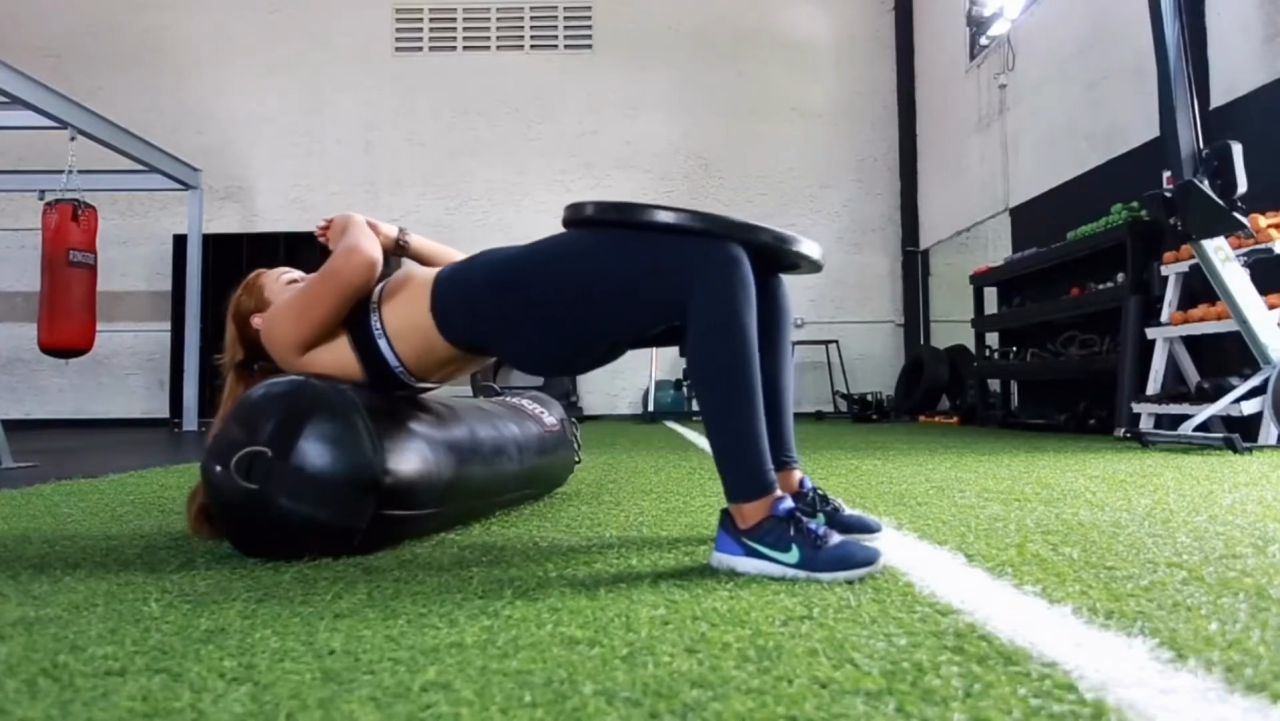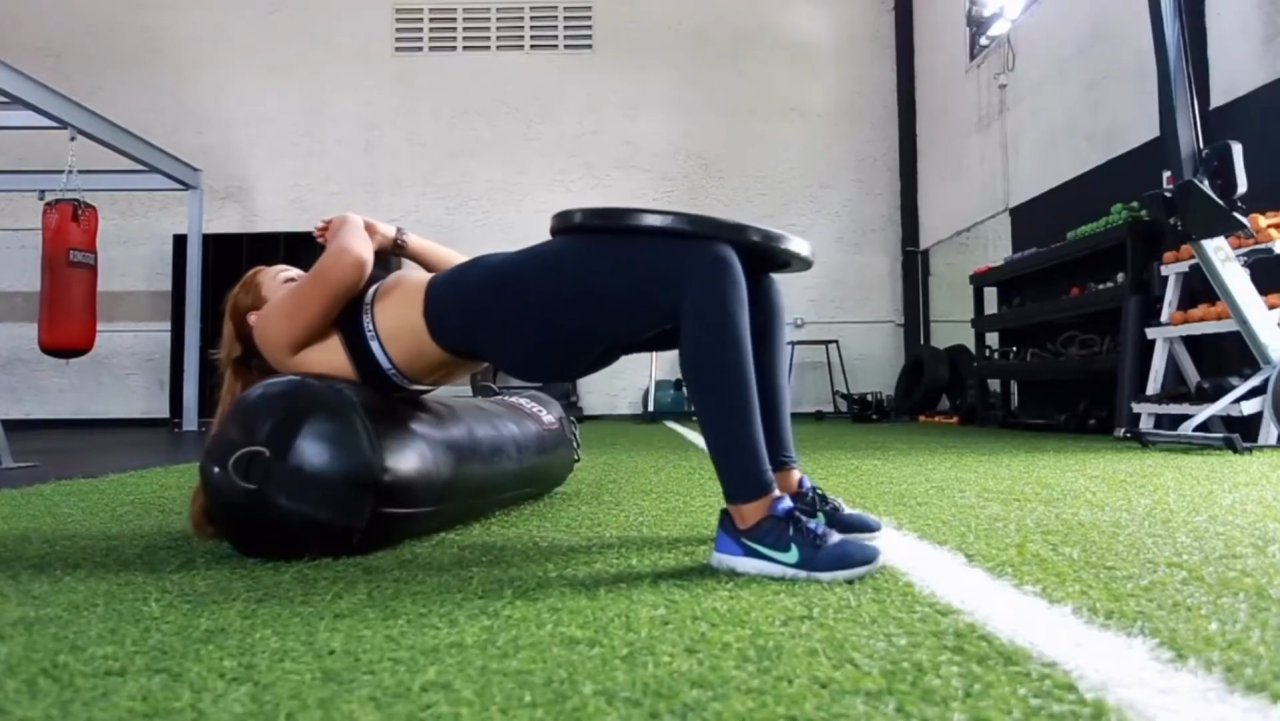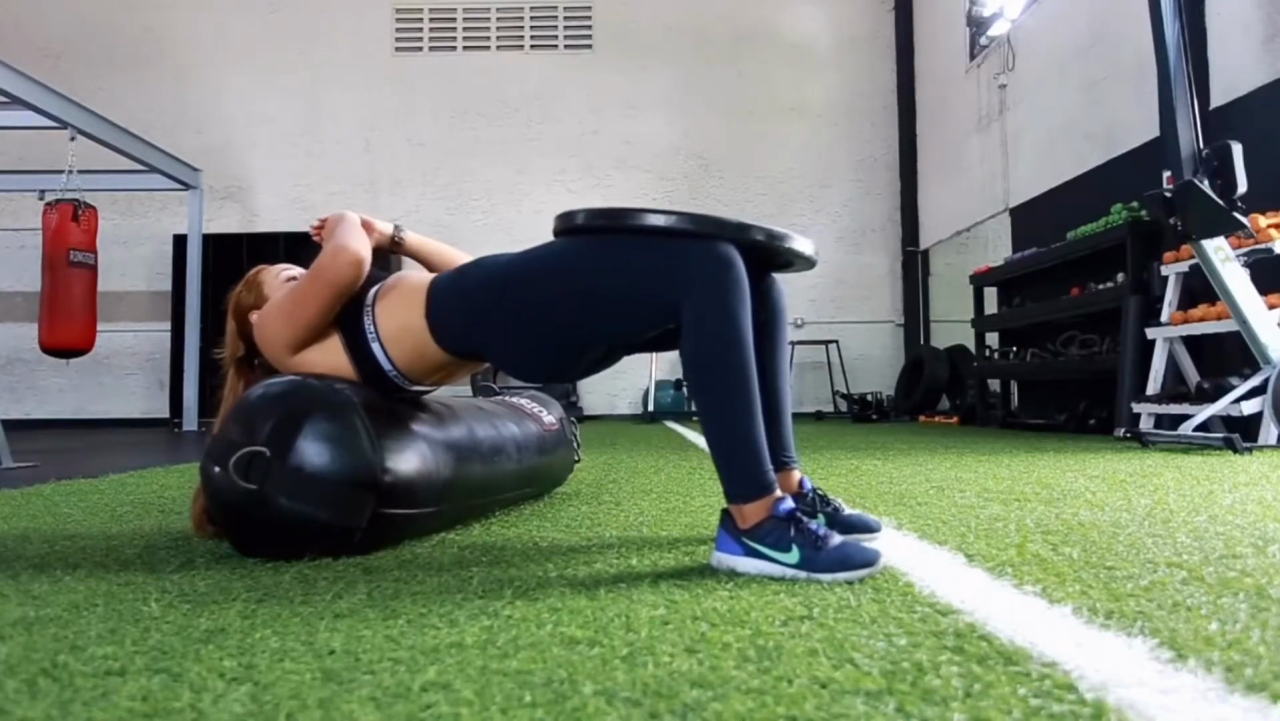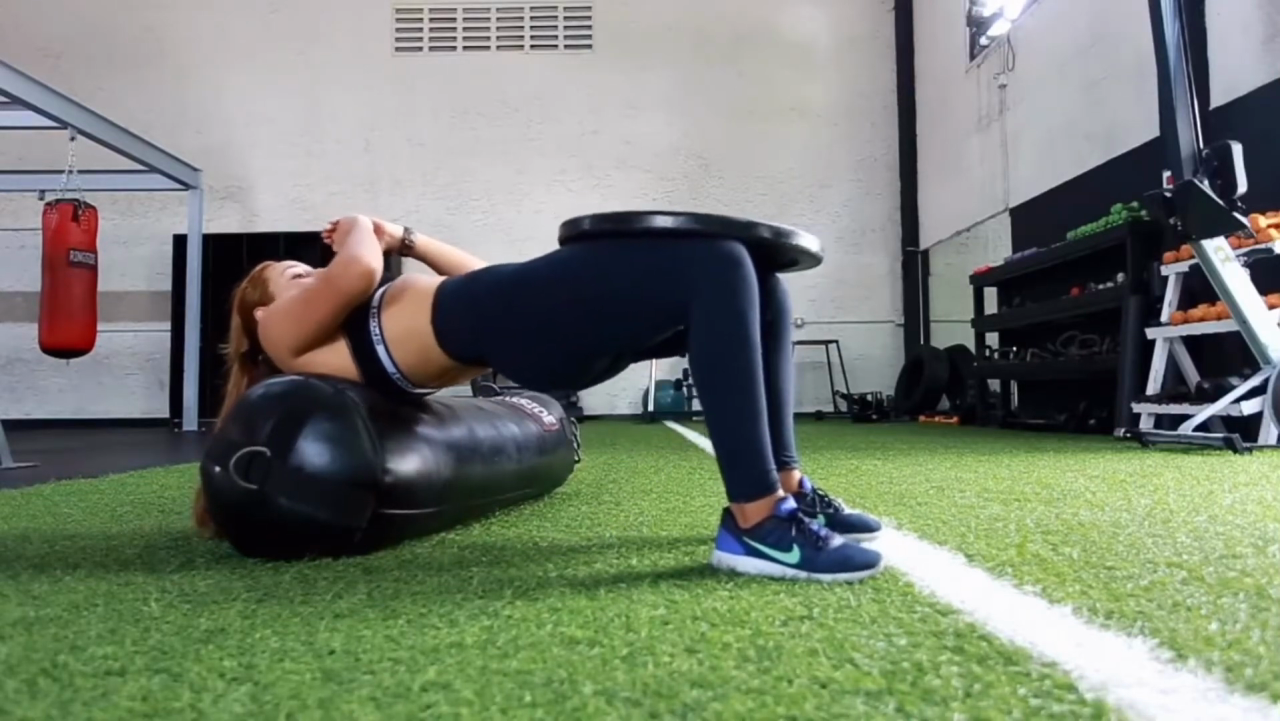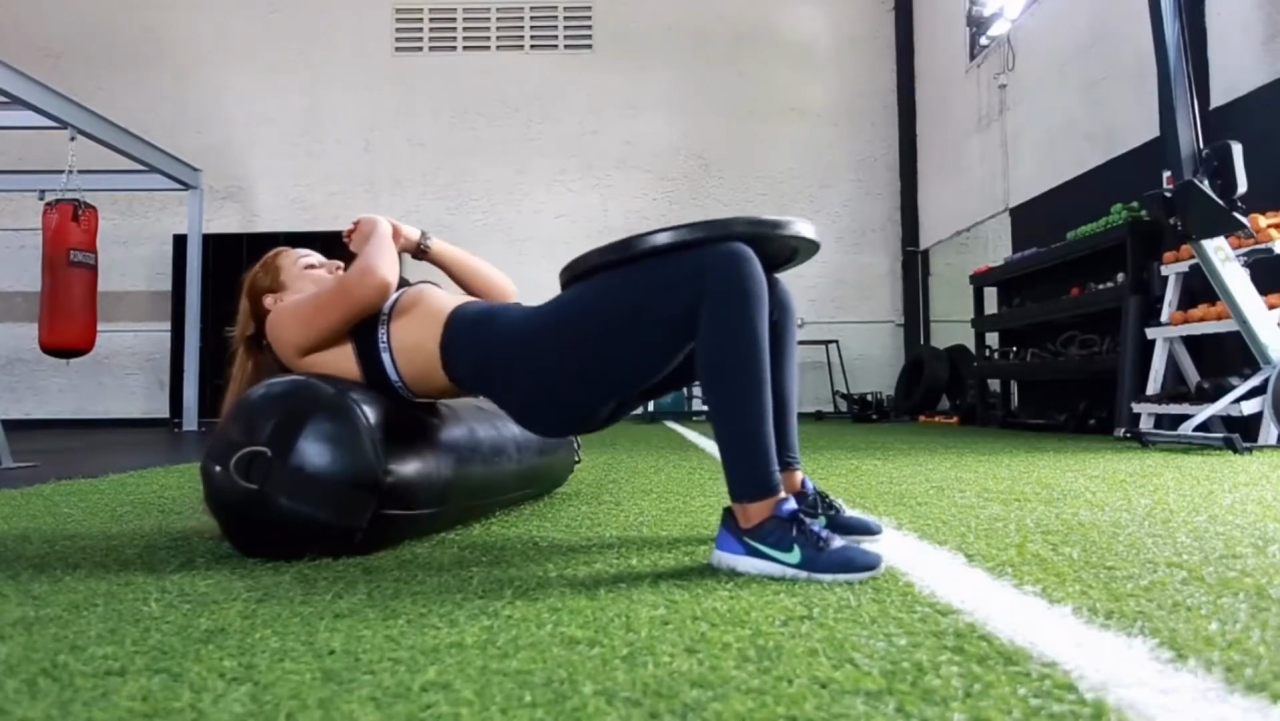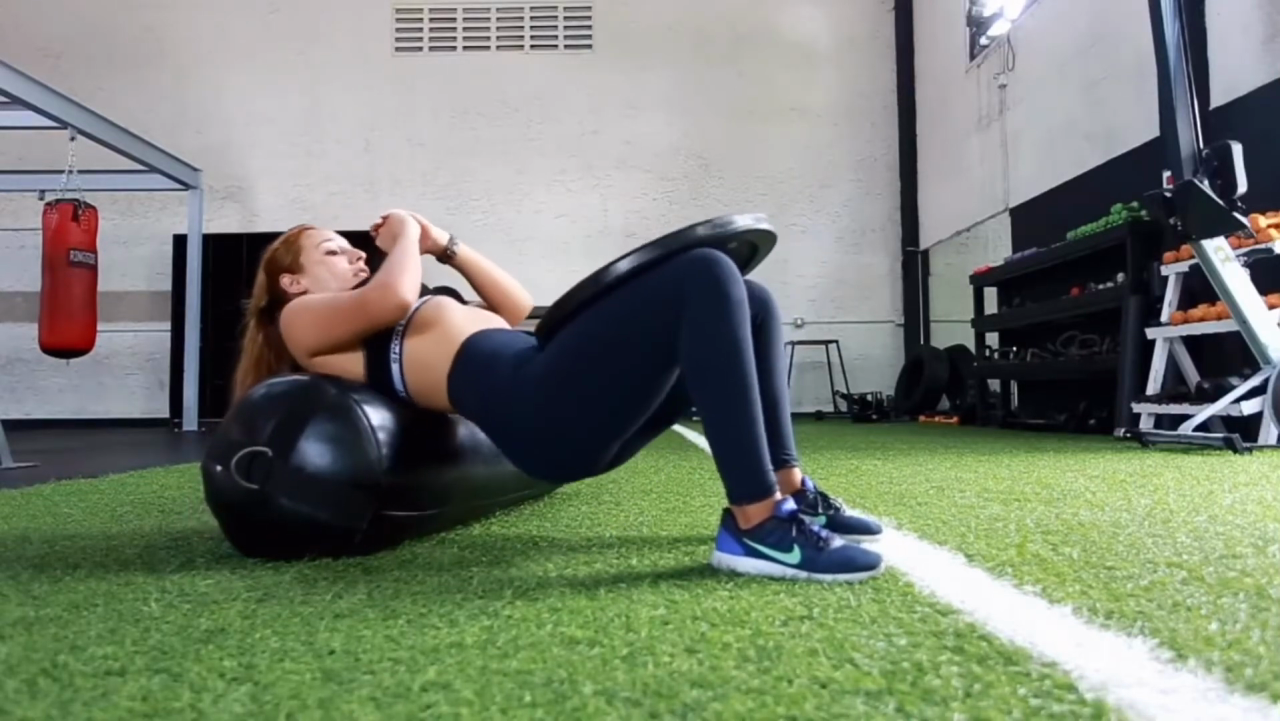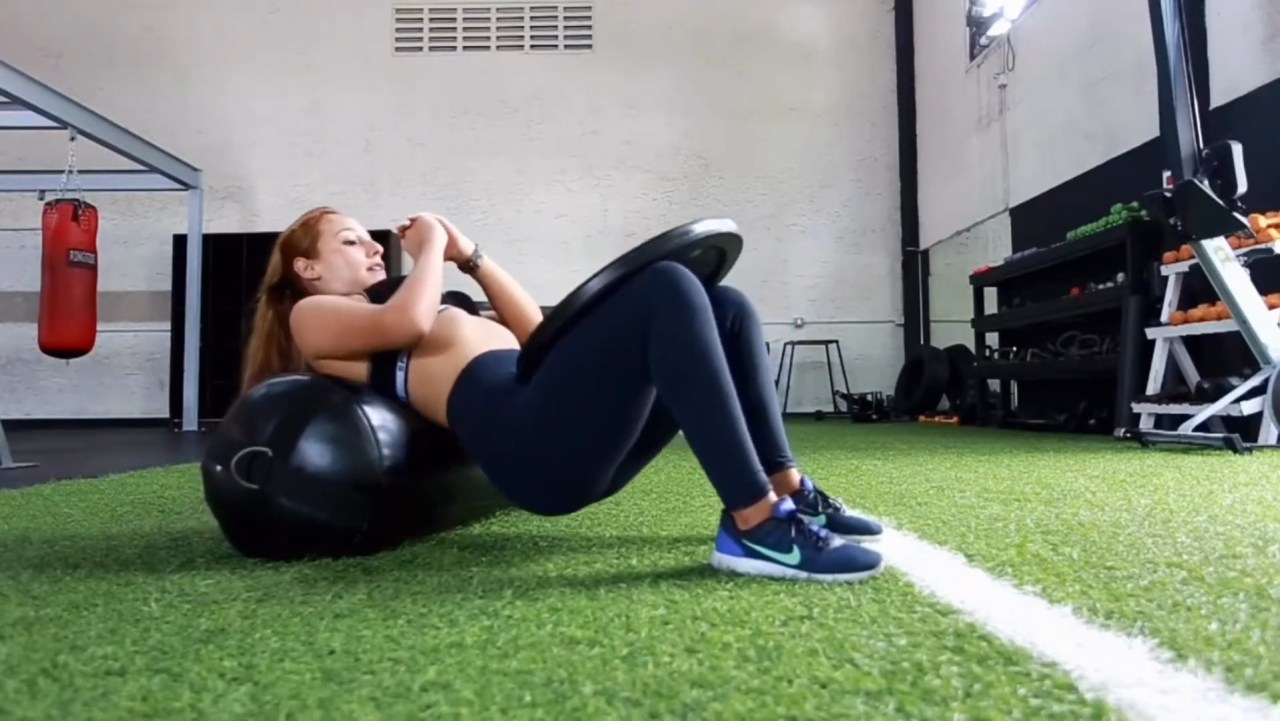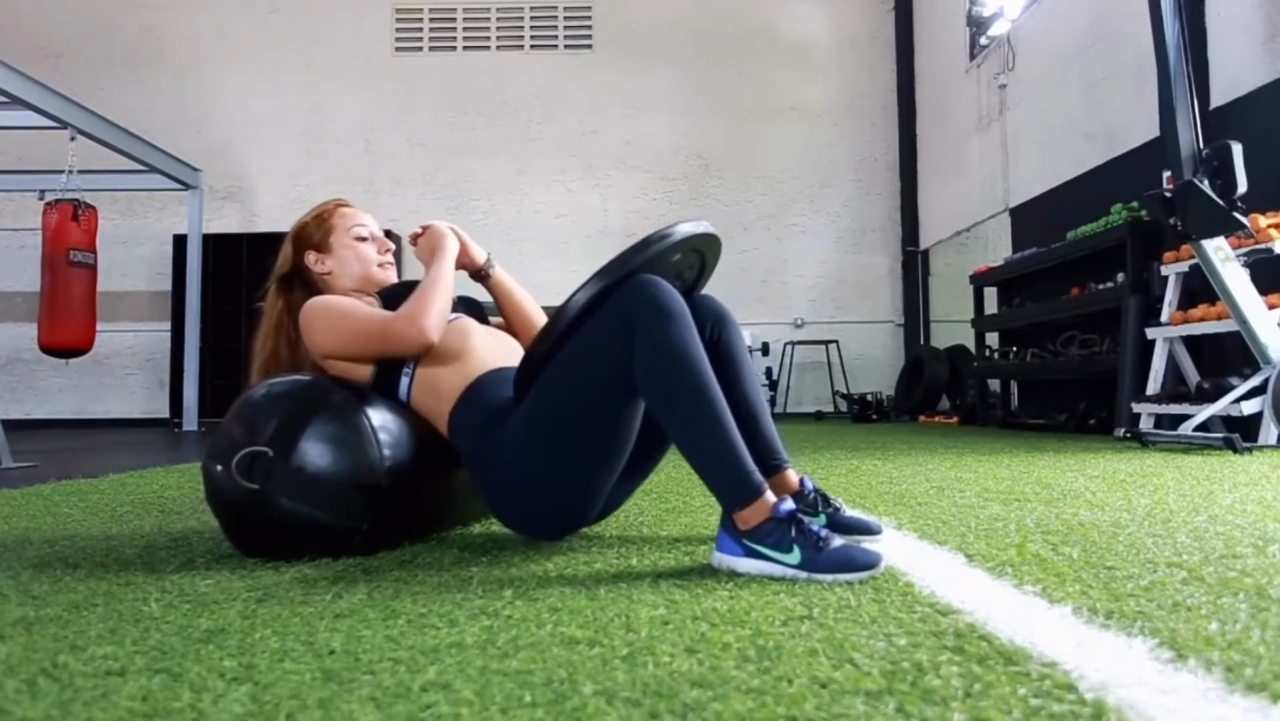
dt=0.2s
person 1, frame 1
left shoulder: (377, 337)
right shoulder: (290, 334)
left elbow: (463, 268)
right elbow: (358, 265)
left wrist: (396, 237)
right wrist: (355, 236)
left hip: (544, 309)
right hip: (518, 305)
left knee: (752, 278)
right knee: (716, 266)
left ankle: (788, 489)
right ankle: (756, 524)
person 1, frame 2
left shoulder: (379, 340)
right shoulder: (282, 333)
left elbow: (460, 270)
right elbow: (346, 263)
left wrist: (393, 238)
right wrist: (350, 232)
left hip: (548, 317)
right hip: (512, 311)
left knee: (746, 281)
right knee: (706, 267)
left ankle: (786, 490)
right ankle: (755, 526)
person 1, frame 3
left shoulder: (382, 340)
right shoulder: (282, 334)
left elbow: (464, 269)
right elbow: (344, 260)
left wrist: (393, 237)
right wrist: (348, 229)
left hip: (545, 318)
right hip: (515, 312)
left knee: (747, 282)
right knee: (708, 267)
left ankle: (785, 489)
right ankle: (756, 526)
person 1, frame 4
left shoulder: (350, 320)
right shoulder: (287, 332)
left elbow: (482, 275)
right elbow: (358, 272)
left wrist: (401, 238)
right wrist: (358, 240)
left hip: (531, 313)
right hip: (522, 322)
left knee: (755, 285)
right knee: (717, 267)
left ankle: (786, 489)
right ankle: (758, 525)
person 1, frame 5
left shoulder: (362, 323)
right shoulder: (290, 328)
left elbow: (501, 296)
right elbow: (373, 281)
left wrist: (418, 243)
right wrist: (377, 238)
left hip: (545, 343)
right hip: (534, 365)
left knee: (762, 296)
right knee: (728, 271)
left ankle: (789, 491)
right ankle: (760, 525)
person 1, frame 6
left shoulder: (370, 317)
right shoulder: (302, 320)
left elbow: (518, 309)
right elbow: (391, 298)
left wrist: (444, 245)
right wrist: (406, 241)
left hip: (566, 396)
right hip: (538, 410)
left knee: (747, 301)
right knee: (706, 275)
left ankle: (789, 491)
right ankle: (759, 527)
person 1, frame 7
left shoulder: (383, 318)
right shoulder: (313, 316)
left elbow: (530, 328)
right elbow: (408, 322)
left wrist: (467, 254)
right wrist: (429, 247)
left hip: (576, 433)
right hip: (532, 443)
left knee: (726, 309)
right knee: (669, 289)
left ankle: (788, 491)
right ankle: (757, 527)
person 1, frame 8
left shoulder: (398, 314)
right shoulder: (323, 315)
left elbow: (536, 339)
right elbow: (417, 333)
left wrist: (479, 263)
right wrist: (441, 260)
left hip: (582, 463)
right hip: (529, 467)
left knee: (704, 317)
right knee: (646, 302)
left ankle: (788, 494)
right ankle: (758, 527)
